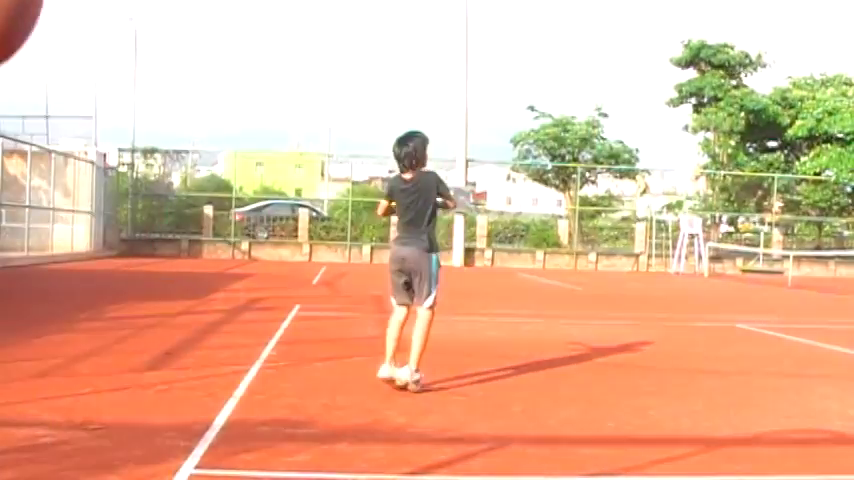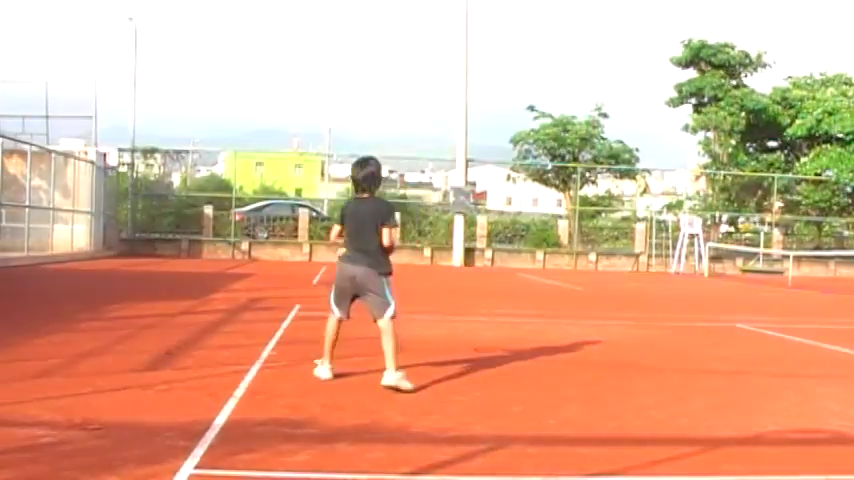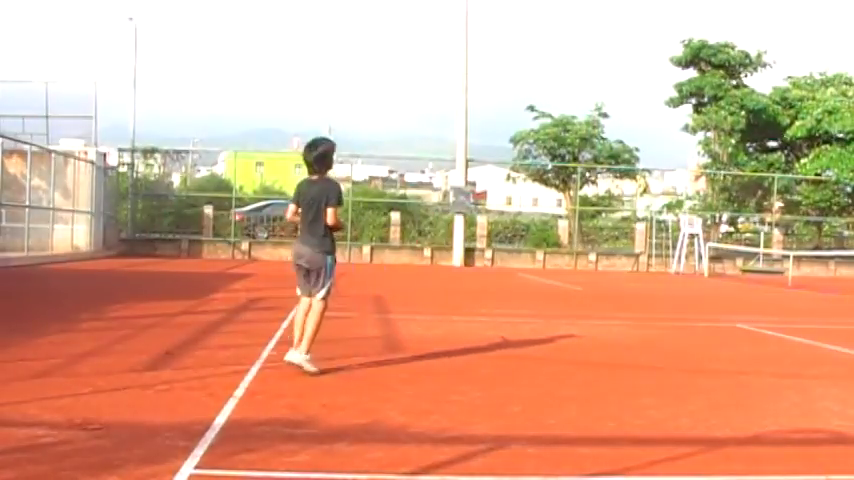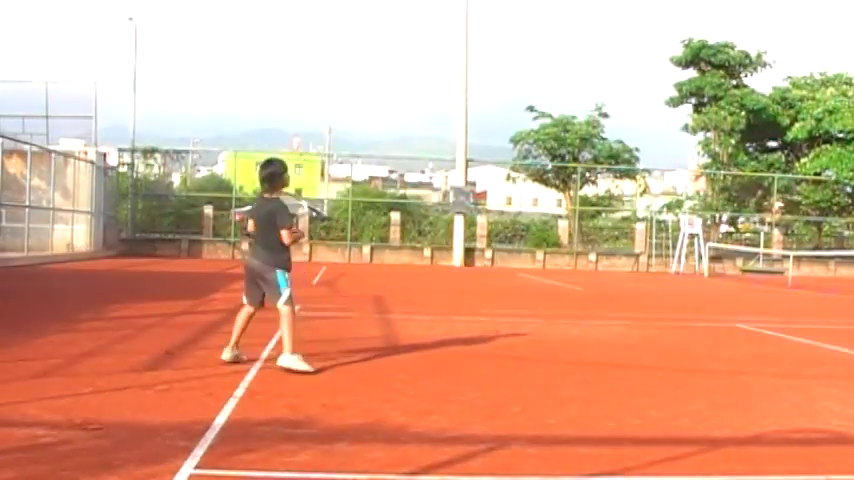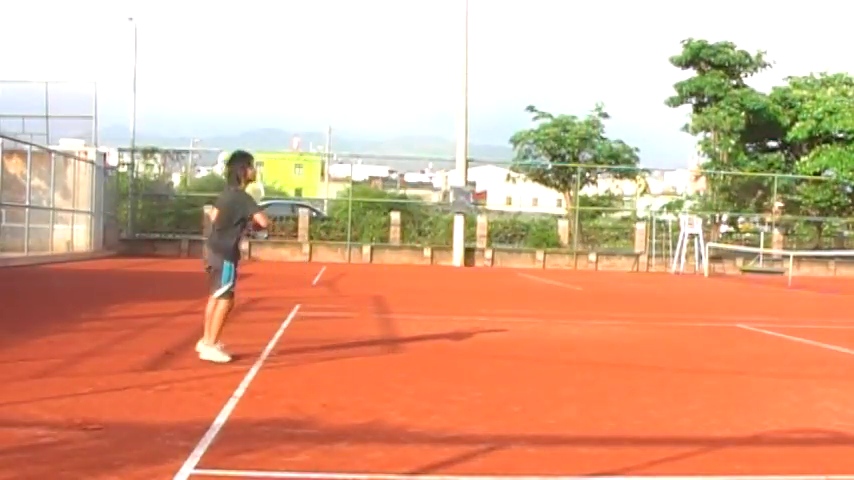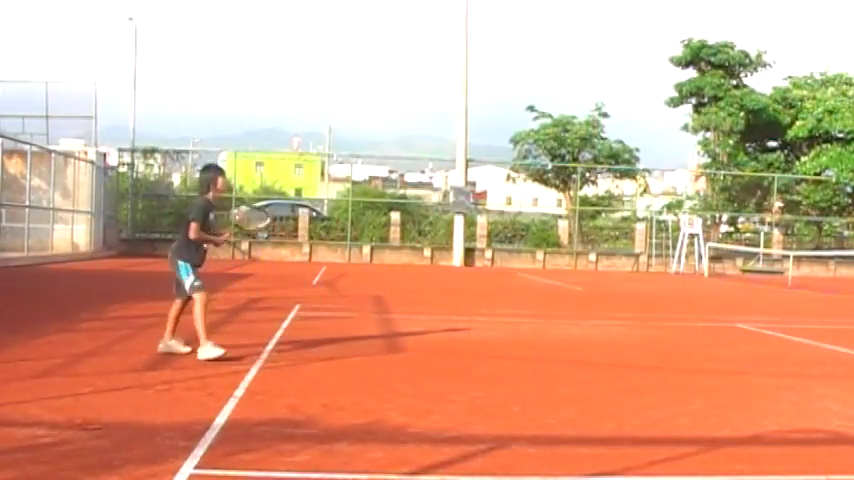
dt=0.3s
person 1, frame 1
left shoulder: (394, 184)
right shoulder: (431, 179)
left elbow: (381, 212)
right elbow: (451, 204)
left hip: (399, 251)
right hip: (423, 253)
left knee: (400, 309)
right knee: (425, 311)
left ankle: (389, 365)
right ankle: (410, 369)
person 1, frame 2
left shoulder: (348, 206)
right shoulder: (385, 207)
left elbow: (334, 236)
right elbow: (387, 242)
right wrist: (386, 249)
left hip: (347, 268)
right hip: (373, 272)
left knee: (336, 316)
right knee: (387, 323)
left ankle: (325, 364)
right ankle: (392, 372)
person 1, frame 3
left shoulder: (302, 186)
right shoulder: (332, 186)
left elbow: (290, 215)
right elbow: (332, 220)
right wrist: (341, 225)
left hip: (301, 248)
right hip: (321, 251)
left knee: (305, 299)
right knee: (319, 303)
left ankle: (296, 348)
right ankle: (301, 353)
person 1, frame 4
left shoulder: (259, 202)
right shoulder: (280, 208)
right elbow: (288, 240)
right wrist: (299, 235)
left hip: (253, 261)
right hip: (272, 265)
left knee: (249, 307)
right knee: (287, 309)
left ankle: (231, 349)
right ankle: (288, 355)
person 1, frame 5
left shoulder: (227, 192)
right shoulder: (243, 198)
left elbow: (213, 217)
right elbow: (263, 222)
right wrist: (265, 219)
left hip: (214, 249)
right hip: (223, 254)
left knee: (217, 296)
right knee: (226, 301)
left ankle: (207, 341)
right ankle: (209, 347)
person 1, frame 6
left shoulder: (206, 203)
right shoulder: (202, 204)
right elbow: (193, 234)
left wrist: (216, 237)
right wrist: (217, 240)
left hip: (186, 258)
right hip: (183, 258)
left knee: (182, 299)
right knee: (200, 297)
left ankle: (168, 340)
right ankle: (204, 345)
